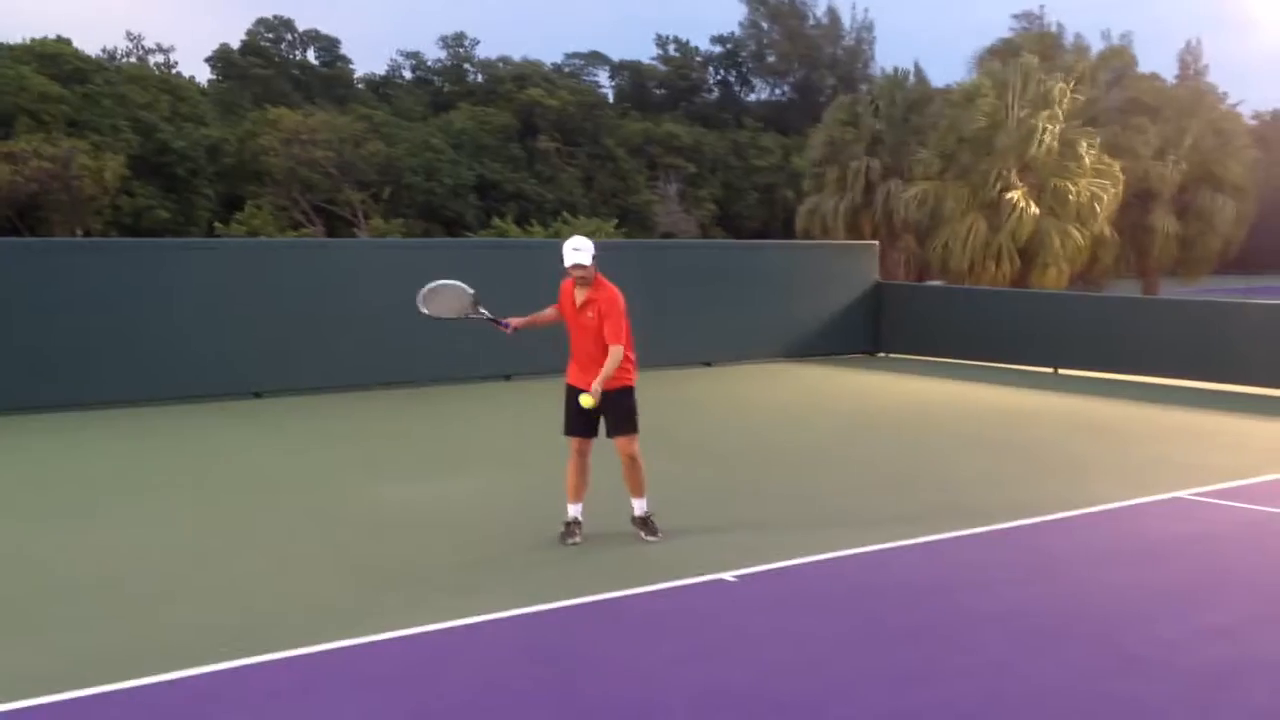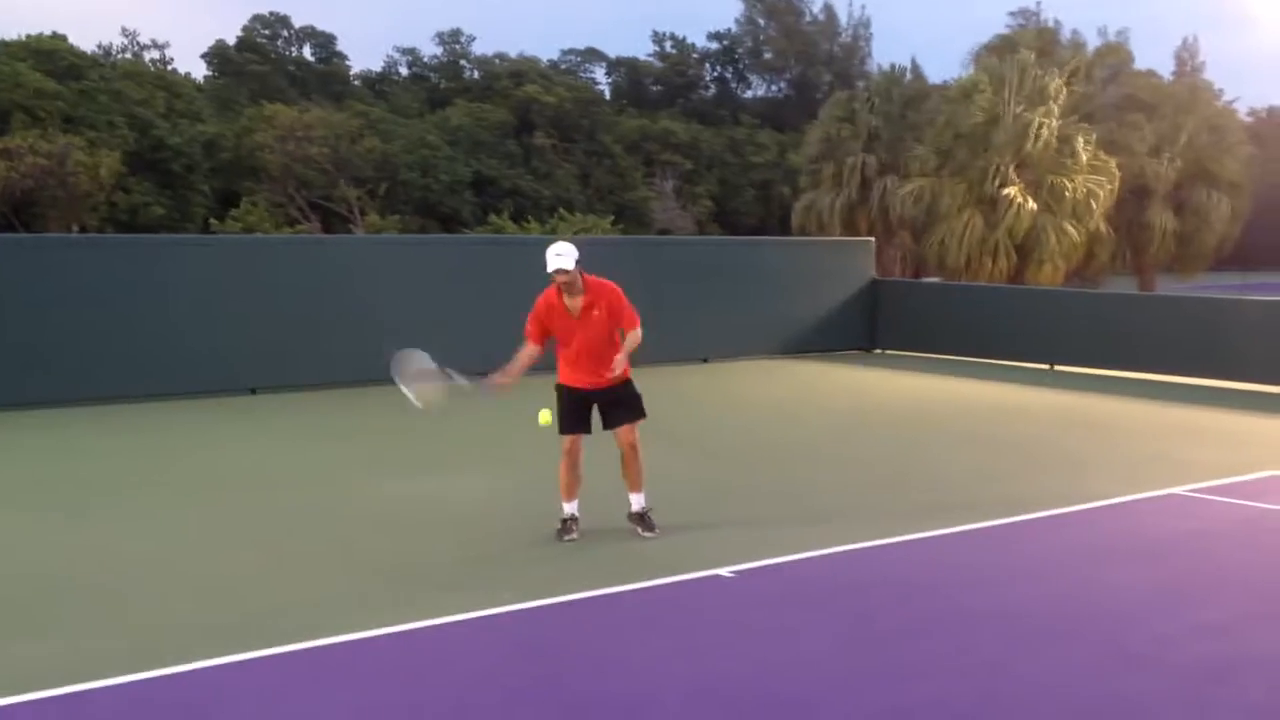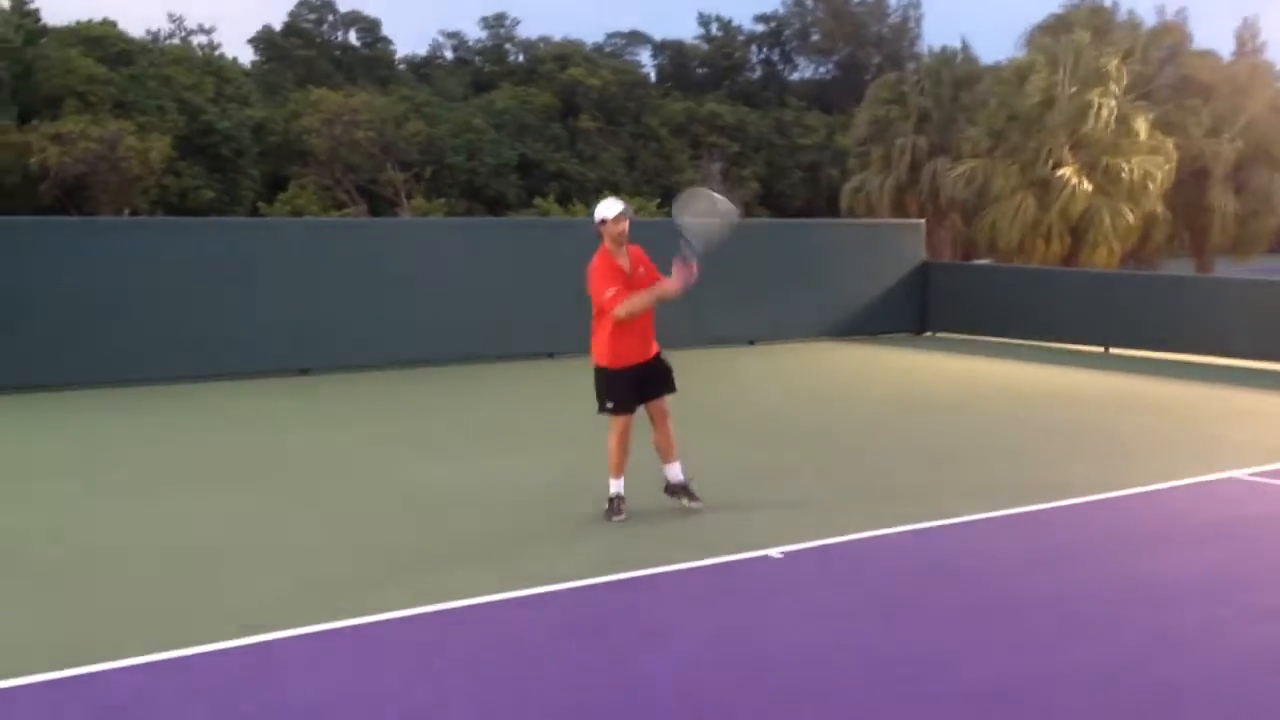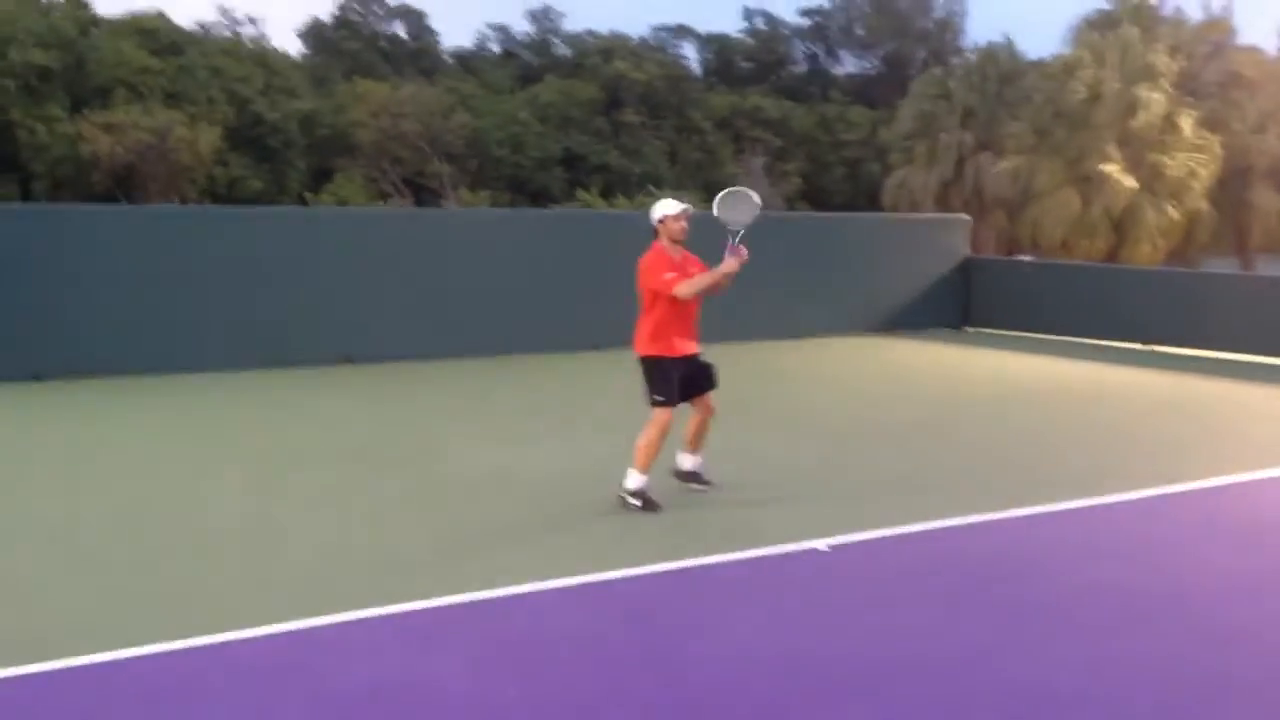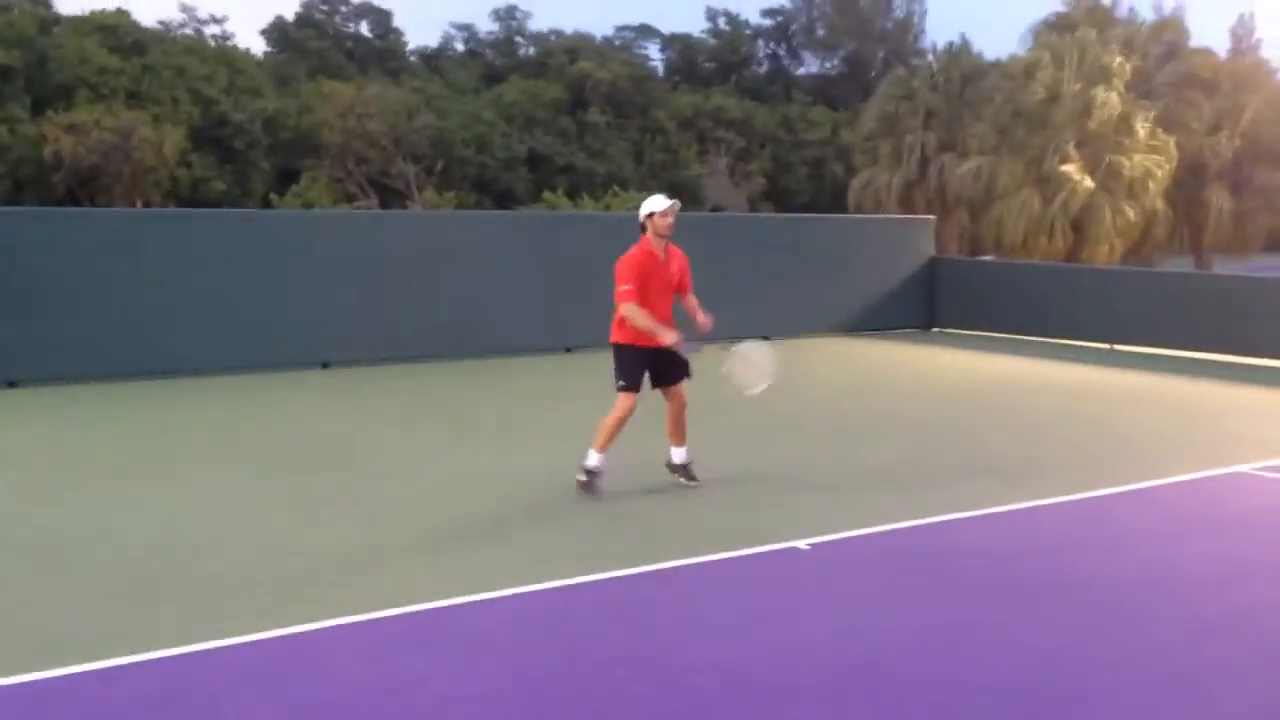
dt=0.3s
person 1, frame 1
left shoulder: (610, 297)
right shoulder: (566, 288)
left elbow: (619, 350)
left wrist: (601, 380)
right wrist: (526, 321)
left hip: (615, 384)
right hip: (578, 383)
left knee: (628, 451)
right knee: (578, 450)
left ankle: (641, 514)
right ankle: (573, 518)
person 1, frame 2
left shoulder: (608, 291)
right shoulder: (545, 303)
left elbow: (634, 329)
right elbow: (534, 345)
left wrist: (624, 354)
right wrist: (510, 373)
left hip: (613, 379)
right hip: (572, 383)
left knee: (629, 442)
right knee: (570, 448)
left ankle: (638, 509)
right ankle: (569, 515)
person 1, frame 3
left shoulder: (639, 255)
right shoulder: (599, 267)
left elbow: (658, 290)
right elbow: (621, 310)
left wrist: (676, 281)
right wrist: (661, 290)
left hip: (646, 352)
right hip: (613, 359)
left knee: (660, 414)
right knee: (620, 426)
left ankle: (676, 481)
right ankle: (615, 493)
person 1, frame 4
left shoulder: (689, 259)
right shoulder: (653, 261)
left elbow: (713, 285)
right elbow: (684, 290)
left wrist: (729, 268)
right wrist: (722, 270)
left hip: (686, 349)
right hip: (658, 352)
left knee: (705, 409)
right knee: (662, 419)
left ankle: (686, 466)
right ankle: (633, 487)
person 1, frame 5
left shoulder: (678, 256)
right shoulder: (633, 259)
left elbow: (684, 292)
right elbow: (626, 307)
left wrist: (698, 313)
right wrist: (661, 333)
left hip: (664, 343)
right hip: (630, 342)
left knee: (678, 401)
right knee: (626, 407)
left ankle: (678, 460)
right ankle: (591, 465)
